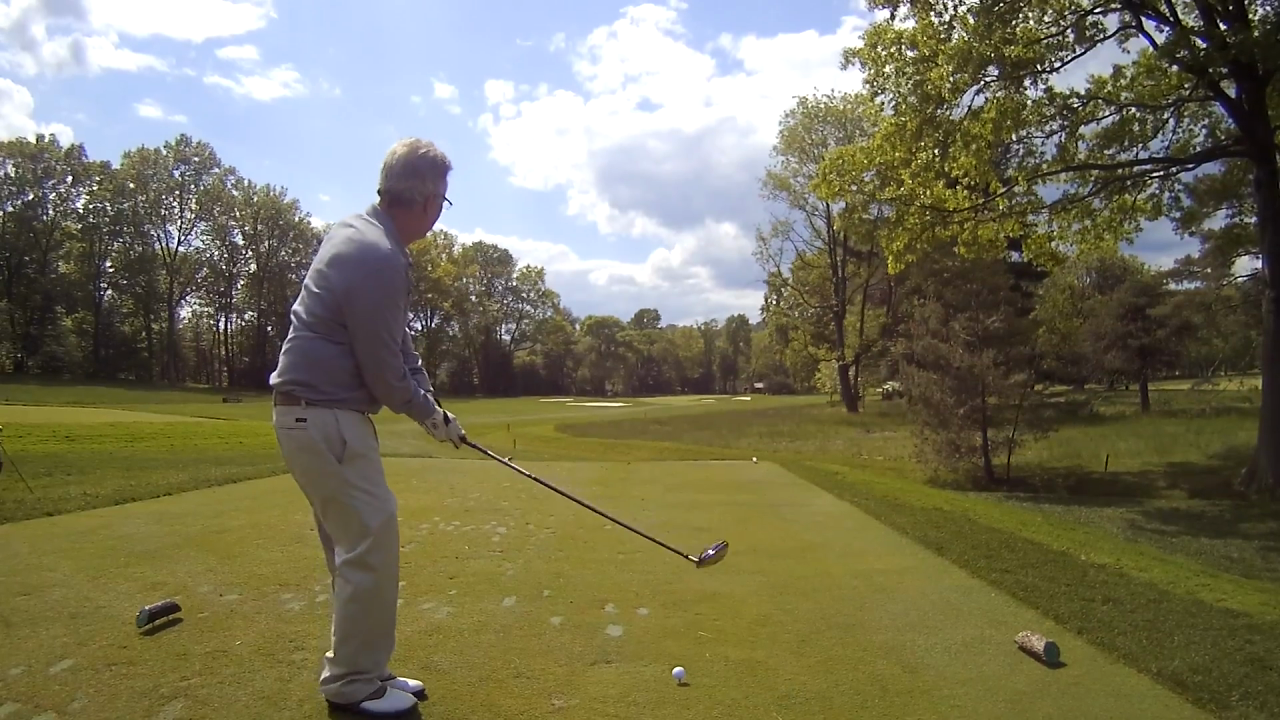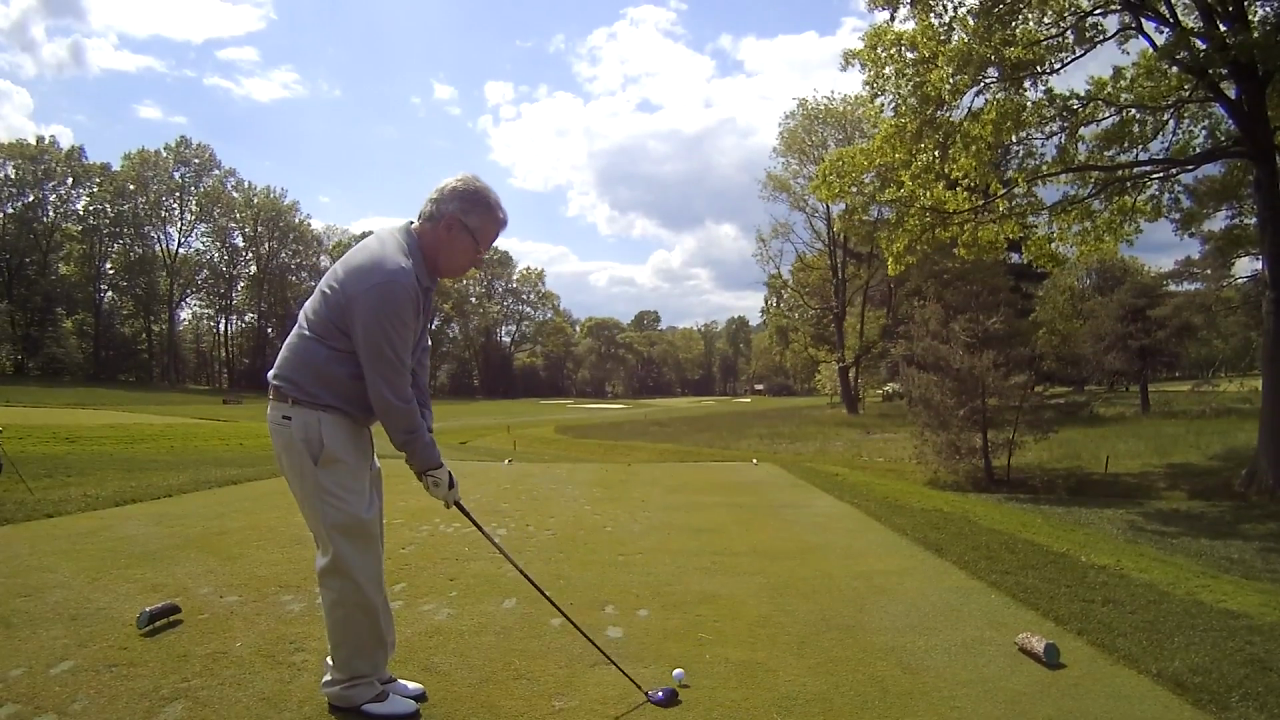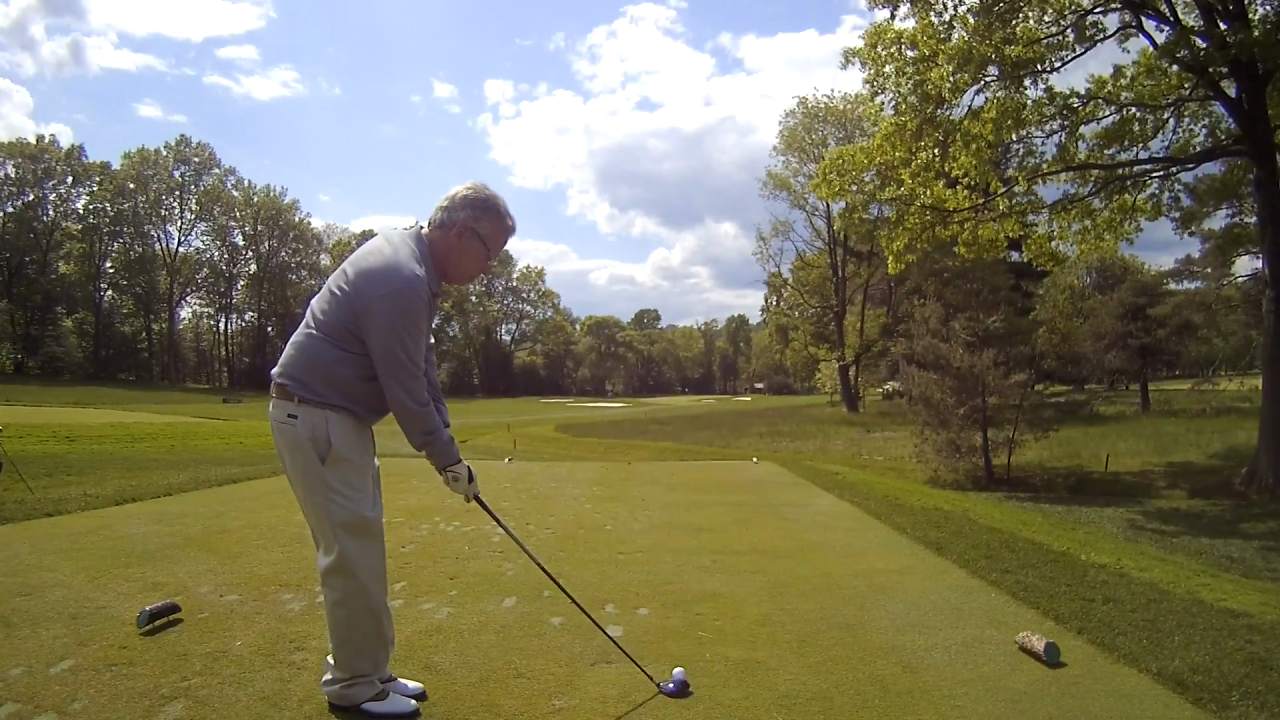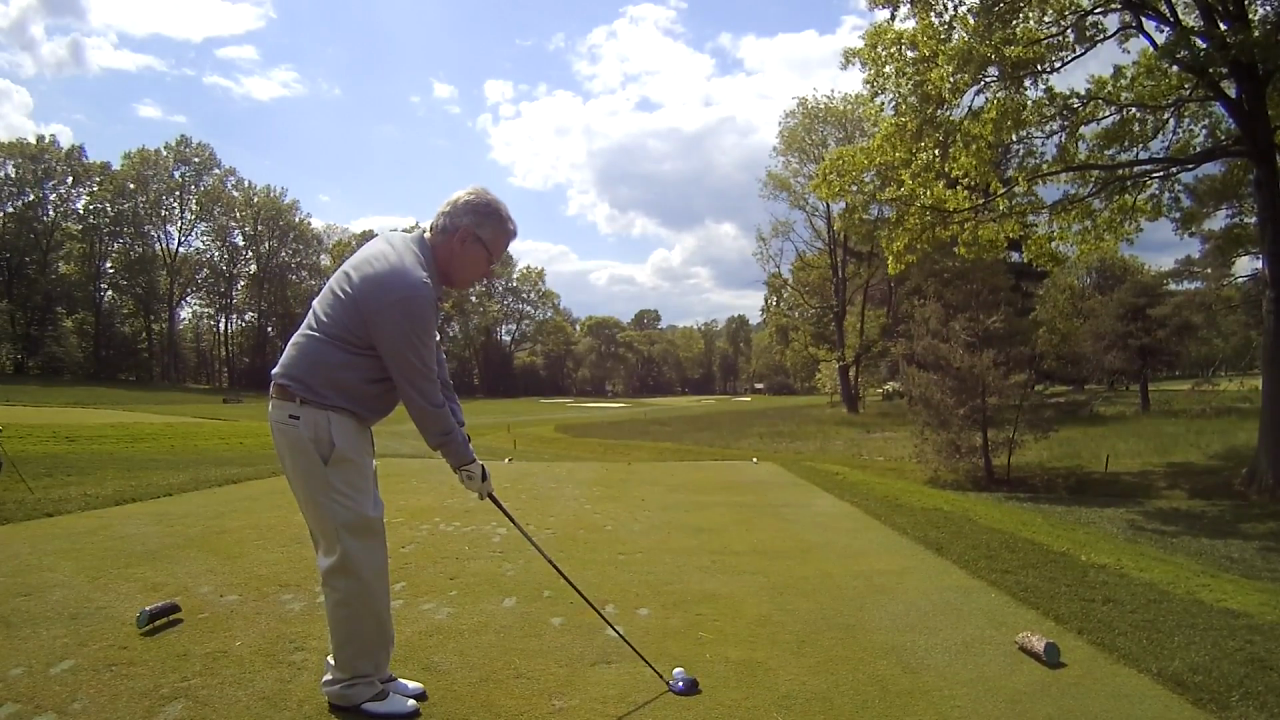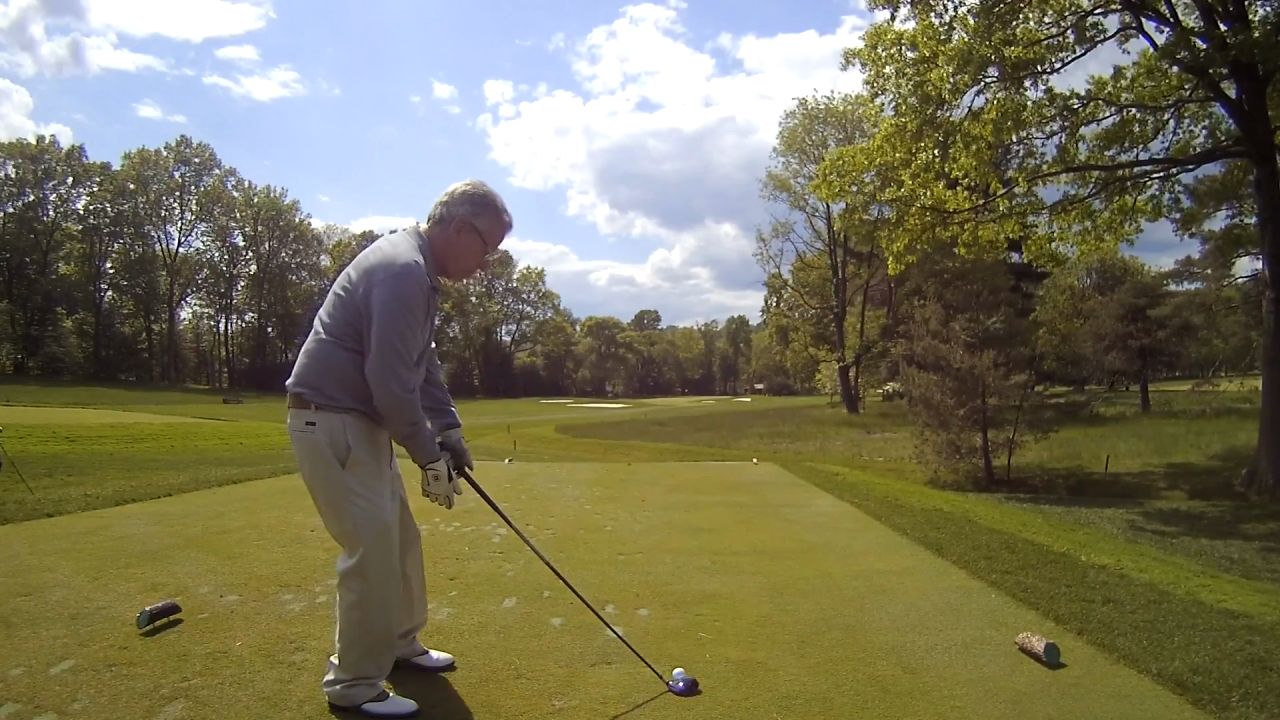
dt=0.7s
person 1, frame 1
left shoulder: (361, 235)
right shoulder: (378, 259)
left elbow: (393, 343)
right elbow: (385, 371)
left wrist: (429, 397)
right wrist: (427, 414)
left hip: (323, 413)
right hip: (322, 417)
left knee: (356, 544)
right knee: (370, 544)
left ankle: (364, 667)
person 1, frame 2
left shoulder: (412, 267)
right shoulder: (389, 278)
left elbow: (414, 365)
right elbow: (390, 389)
left wrist: (427, 444)
right wrist: (428, 463)
left hip: (339, 417)
right hip: (311, 417)
left knee: (362, 546)
right knee: (349, 551)
left ankle: (365, 670)
person 1, frame 3
left shoulder: (410, 257)
right shoulder: (401, 282)
left elbow: (422, 367)
right elbow: (406, 391)
left wrist: (446, 442)
right wrist: (447, 459)
left hip: (336, 413)
right hip: (315, 415)
left knee: (360, 543)
right knee: (353, 548)
left ankle: (365, 669)
person 1, frame 4
left shoulder: (404, 249)
right shoulder: (408, 288)
left elbow: (432, 366)
right elbow: (420, 392)
left wrist: (460, 438)
right wrist: (463, 459)
left hip: (330, 414)
right hip: (314, 416)
left knee: (360, 545)
right knee: (353, 549)
left ankle: (365, 669)
person 1, frame 5
left shoulder: (413, 264)
right shoulder: (403, 271)
left elbow: (421, 361)
right elbow: (391, 381)
left wrist: (448, 427)
right wrist: (429, 458)
left hip: (357, 422)
right hip: (332, 422)
left knee: (399, 537)
right knee: (372, 550)
left ankle: (400, 643)
